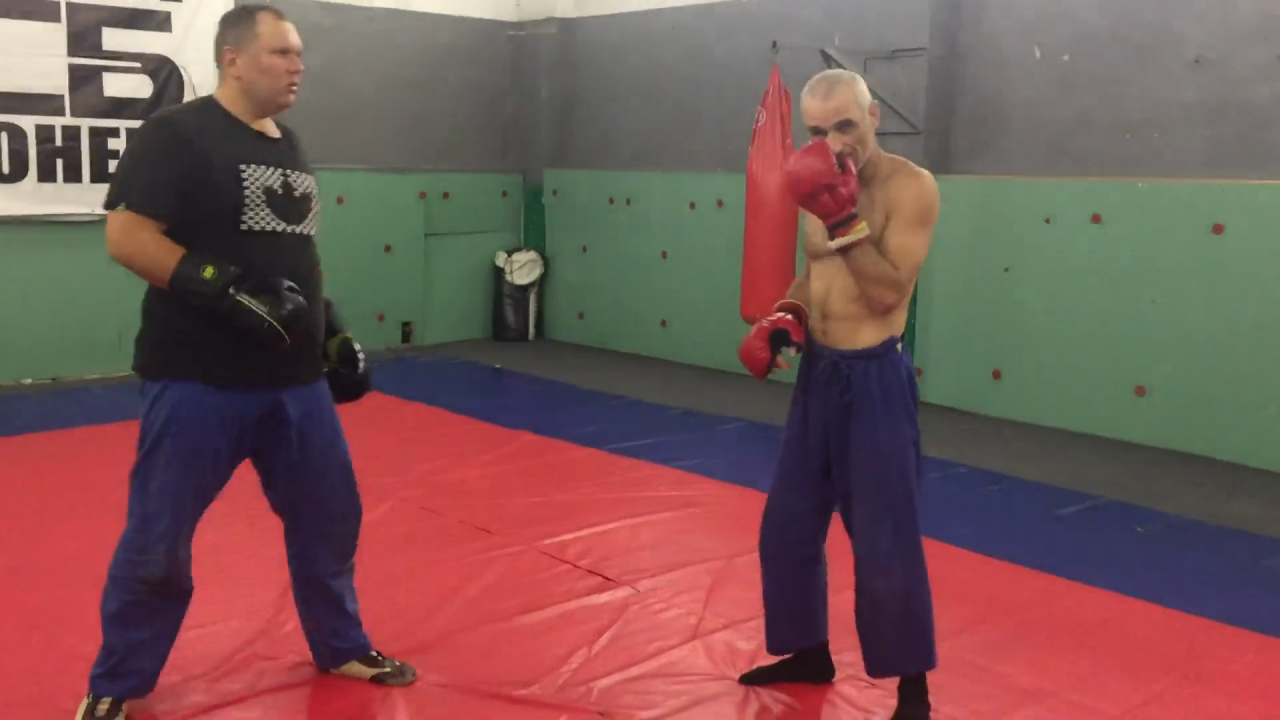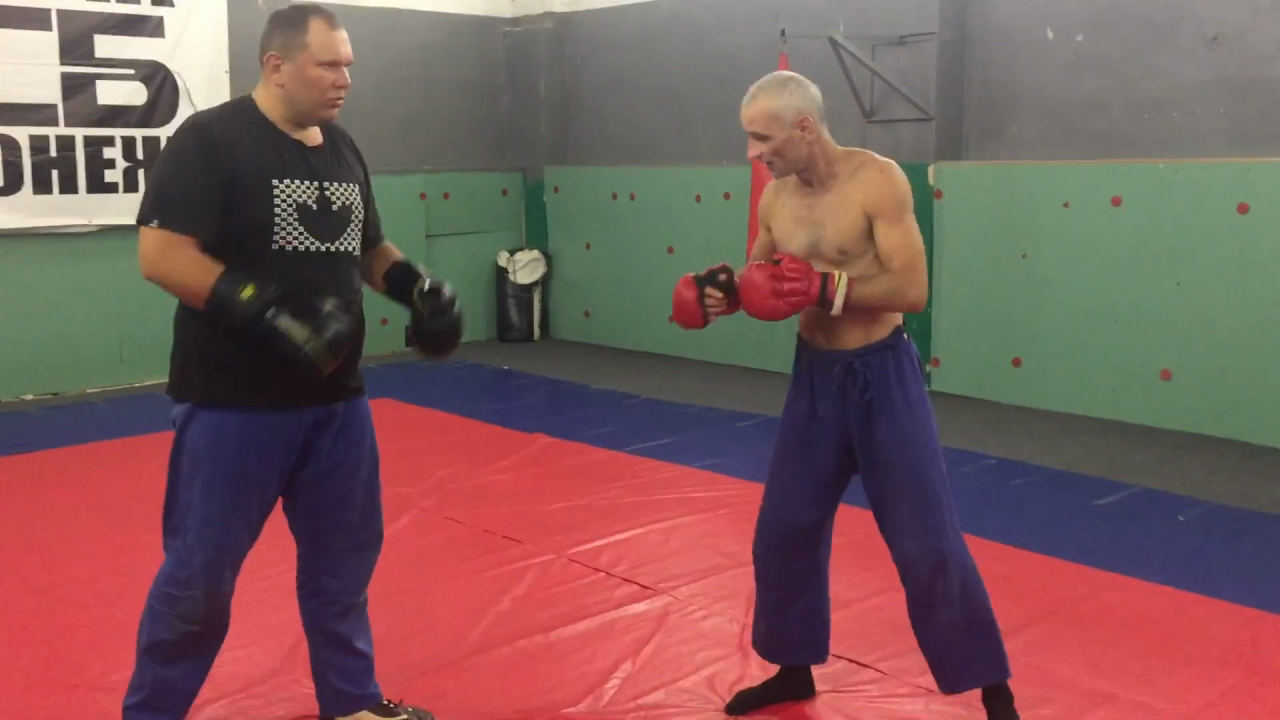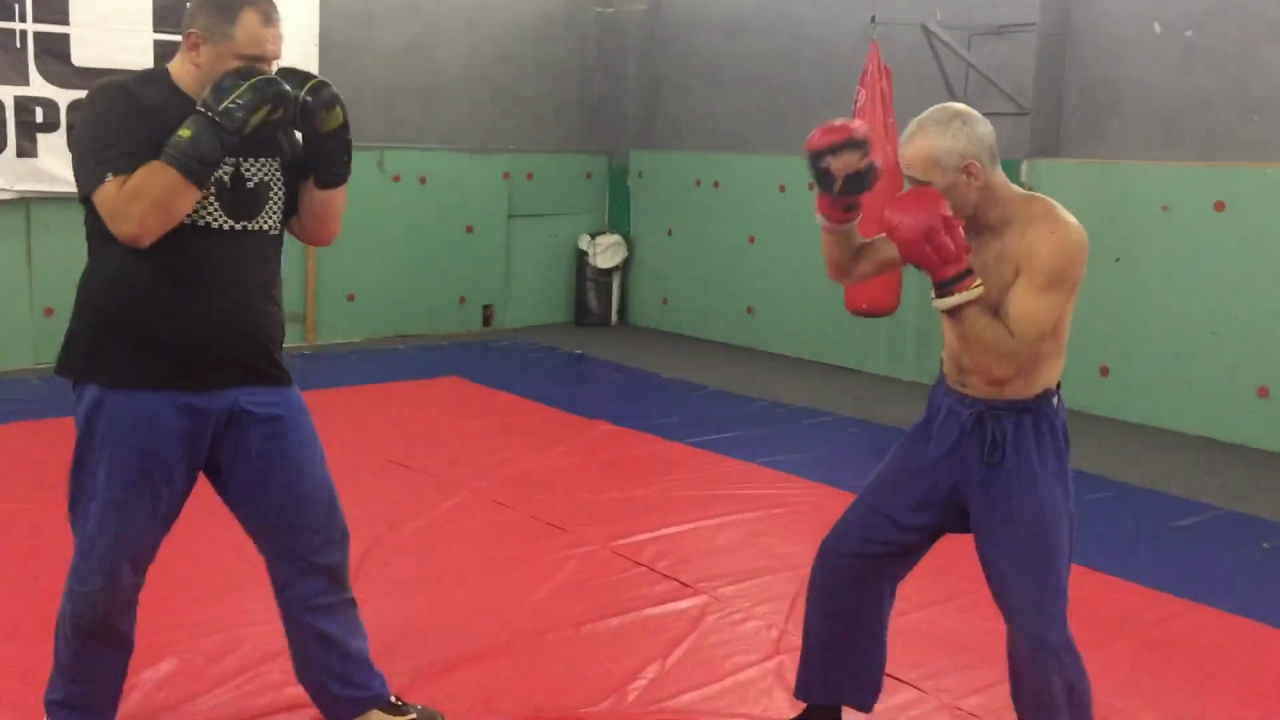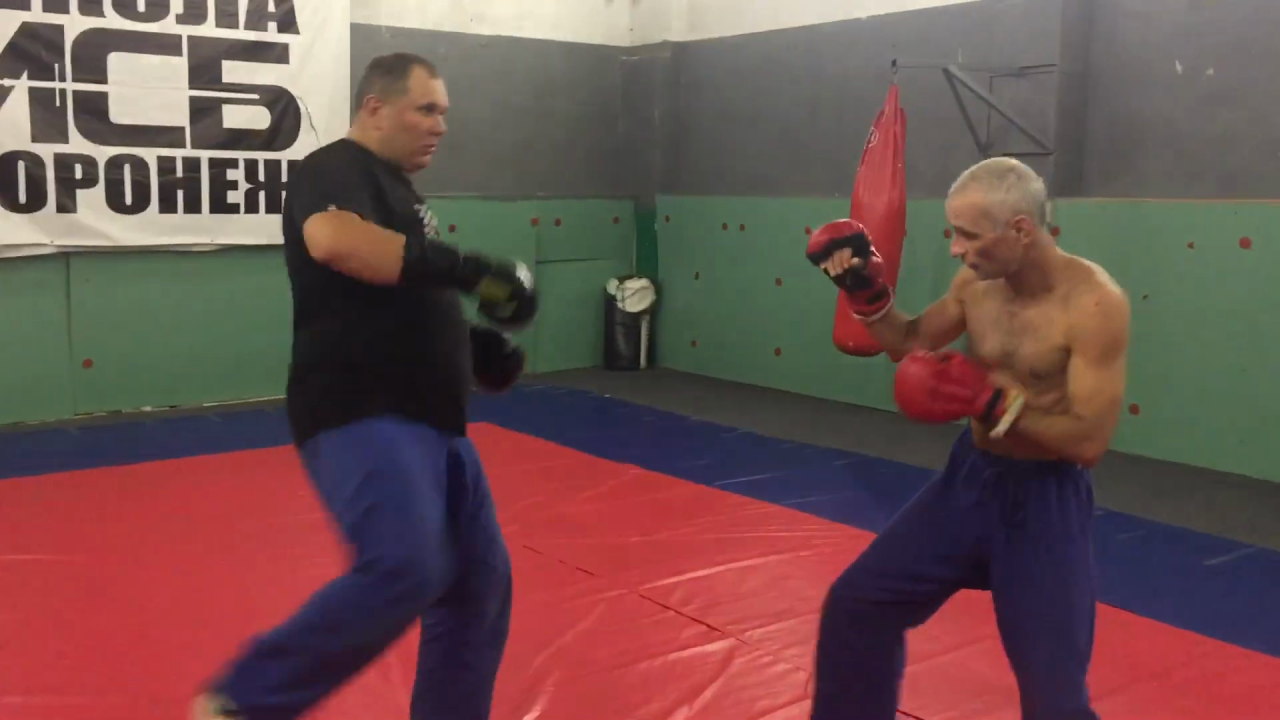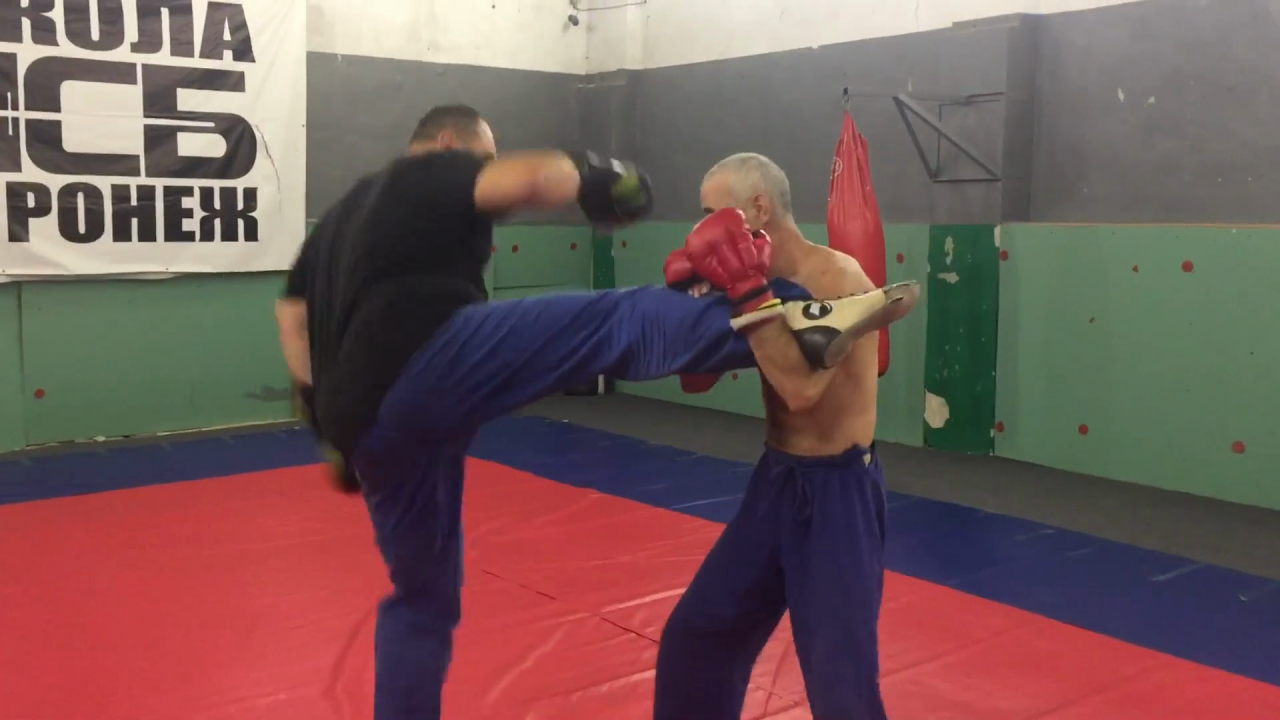
dt=1s
person 1, frame 1
left shoulder: (289, 146)
right shoulder: (177, 133)
right elbow: (125, 237)
left wrist: (332, 331)
right wrist: (227, 292)
left hip: (293, 375)
right hip: (196, 377)
left knee: (330, 513)
right knee: (159, 537)
left ankle: (341, 647)
person 1, frame 2
left shoulder: (340, 148)
right shoulder: (211, 139)
left elbow: (368, 247)
right elbow: (161, 255)
left wrist: (419, 288)
right wrist: (270, 315)
left hip: (333, 396)
right hip: (233, 399)
left knee: (345, 550)
right knee: (204, 565)
person 1, frame 3
left shoulder: (267, 118)
right shoulder: (118, 107)
left elbow: (319, 229)
right elbow: (133, 219)
left wrist: (329, 142)
right wrist: (213, 130)
left hip: (255, 380)
right hip: (139, 383)
left knee: (313, 546)
right knee: (109, 563)
person 1, frame 4
left shoulder: (393, 187)
right shoulder: (336, 170)
right elbow: (334, 240)
left wrist: (471, 342)
right wrist: (473, 272)
left hip: (428, 424)
right hip: (365, 420)
left knee: (481, 589)
right knee: (402, 578)
person 1, frame 5
left shoulder: (351, 207)
right shoulder: (430, 175)
left elbow: (294, 314)
right elbow: (528, 178)
left wrist: (330, 416)
right wrist: (600, 173)
left hip: (366, 413)
right hip: (424, 363)
left knee: (426, 593)
right knee: (612, 322)
right ankle: (792, 322)
person 2, frame 1
left shoulder: (911, 187)
right shoulder: (816, 181)
left elbow: (889, 294)
left wrist: (845, 219)
right wrist: (787, 316)
left hip: (876, 379)
right hip: (817, 373)
left knee: (885, 543)
right knee: (789, 524)
right ankle: (810, 652)
person 2, frame 2
left shoulder: (878, 180)
right shoulder: (774, 196)
left elbow: (911, 290)
right elbow: (761, 282)
left wrist: (822, 289)
right wrist: (725, 292)
left hip: (883, 376)
right hip: (814, 376)
left knee: (927, 545)
right knee: (784, 531)
person 2, frame 3
left shoulder: (1054, 235)
right shoulder: (946, 217)
left elbow: (1004, 365)
right elbow: (844, 268)
left wrist: (950, 275)
right wrist: (837, 198)
left hip: (1021, 438)
right hip: (947, 419)
left knee: (1037, 627)
right knee: (846, 559)
person 2, frame 4
left shoulder: (1095, 303)
right shoulder: (977, 281)
left elbow: (1089, 440)
right elbow: (910, 346)
left wrist: (988, 403)
right wrist: (866, 293)
left hip: (1046, 499)
right hip: (969, 479)
right knee: (856, 604)
person 2, frame 5
left shoulder: (838, 279)
left elbow: (801, 389)
right elbow: (697, 379)
right wrist: (699, 304)
left hip: (838, 493)
right hip: (776, 482)
right knee: (696, 635)
